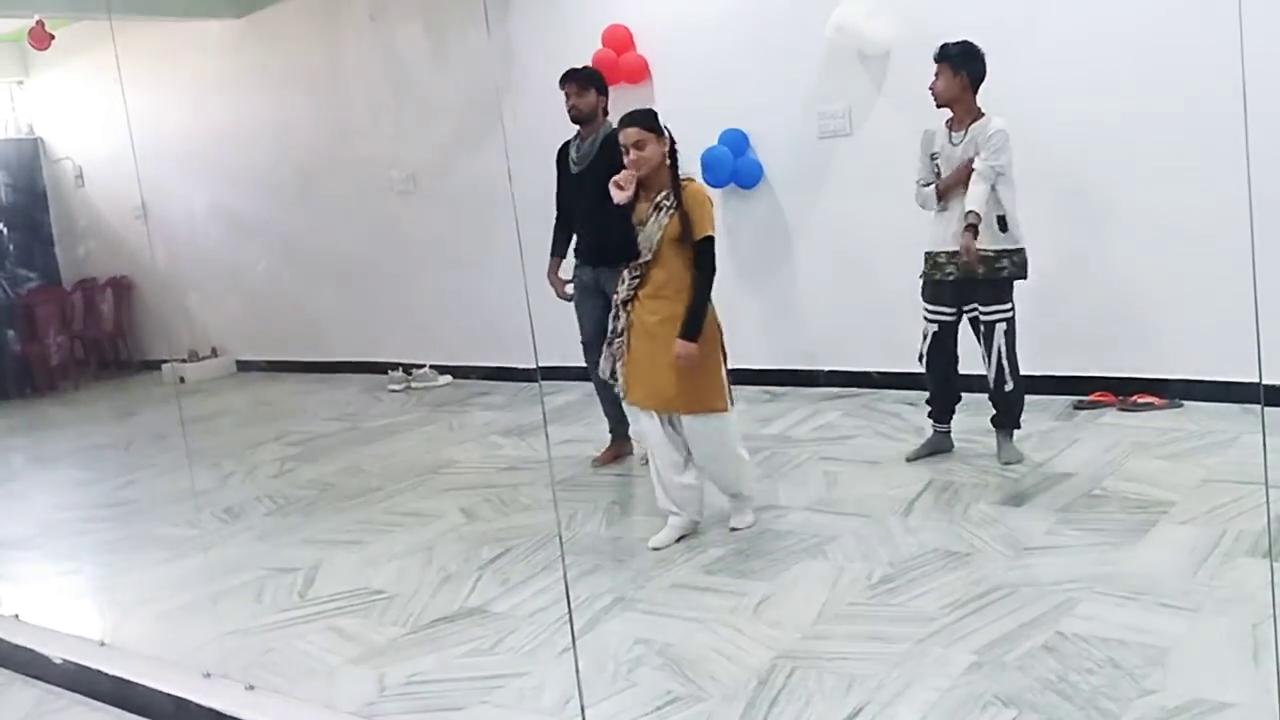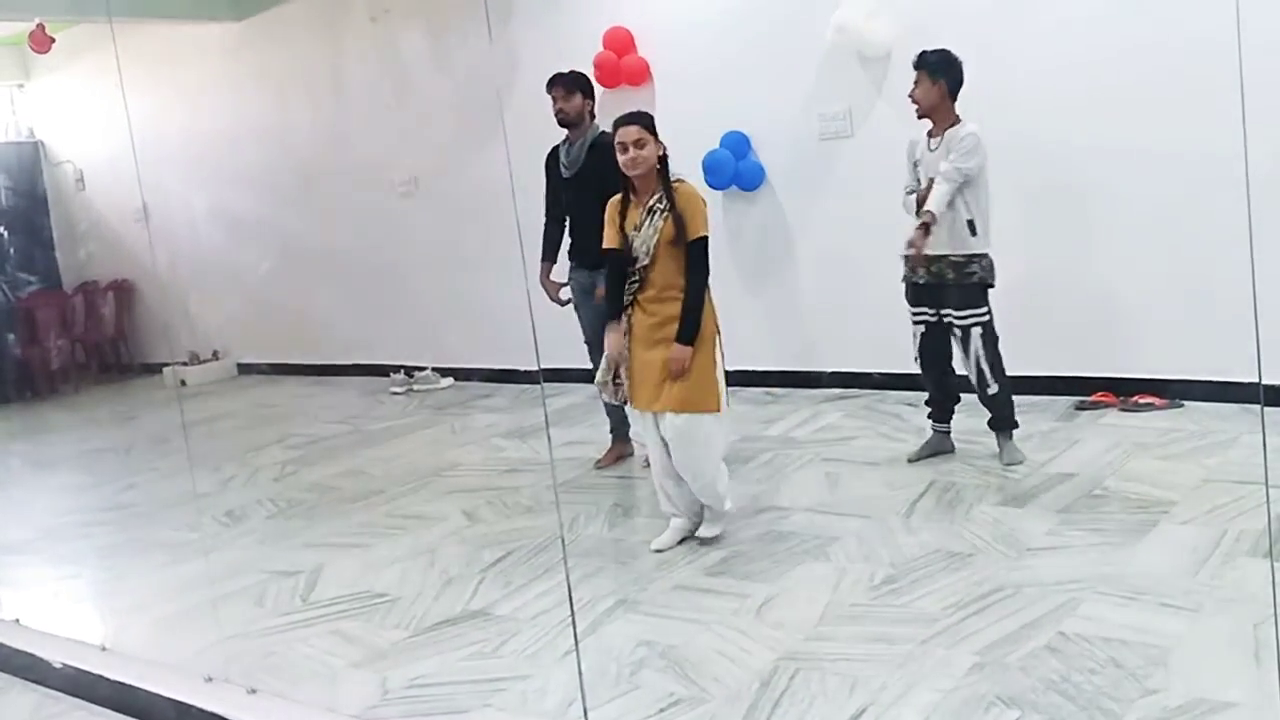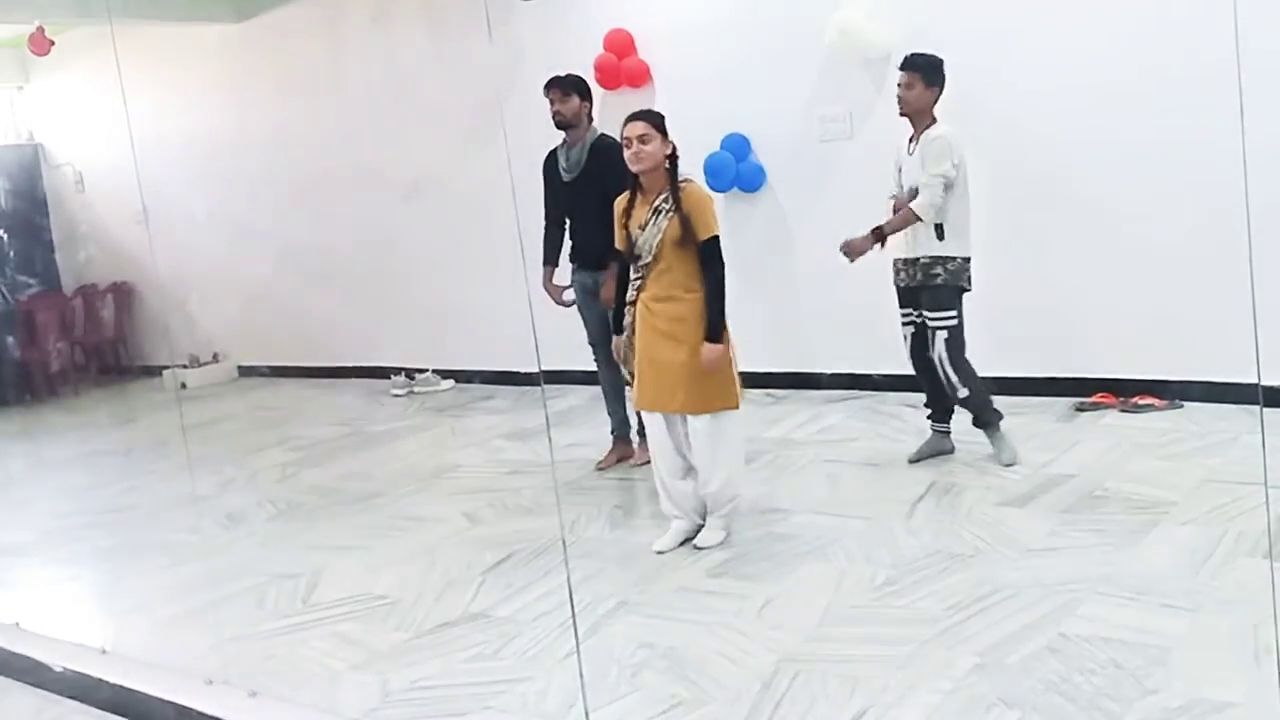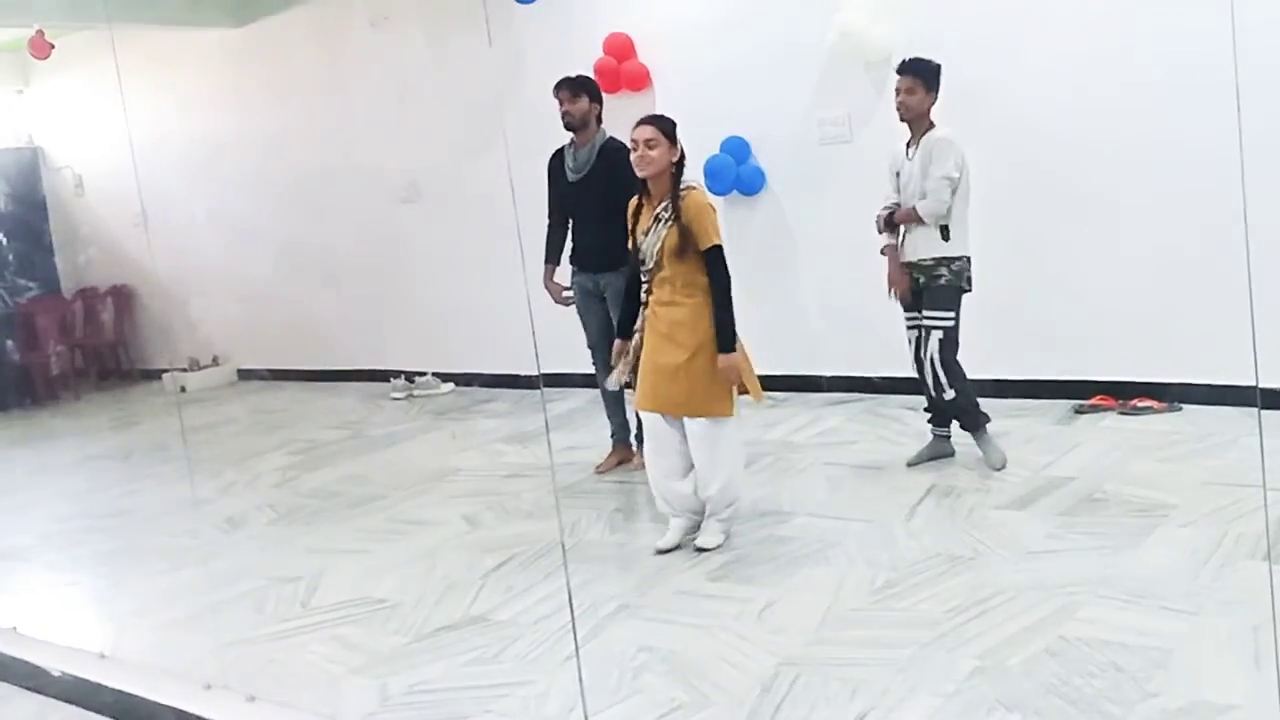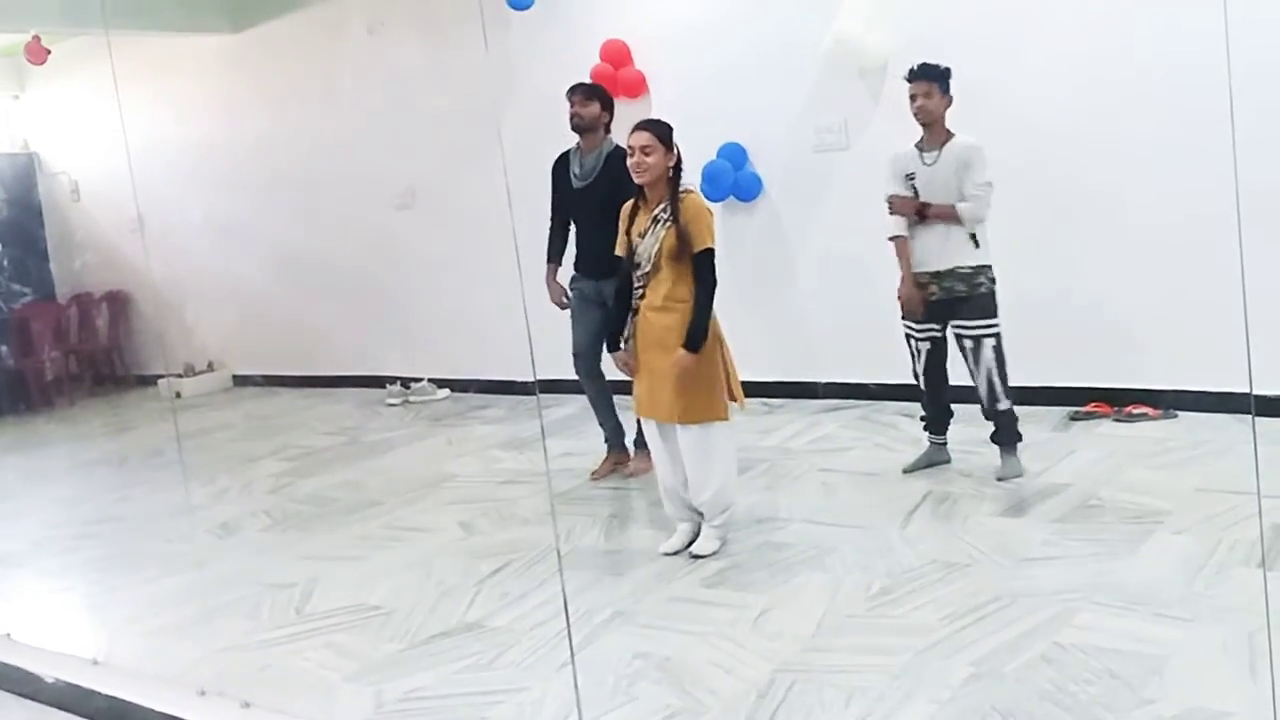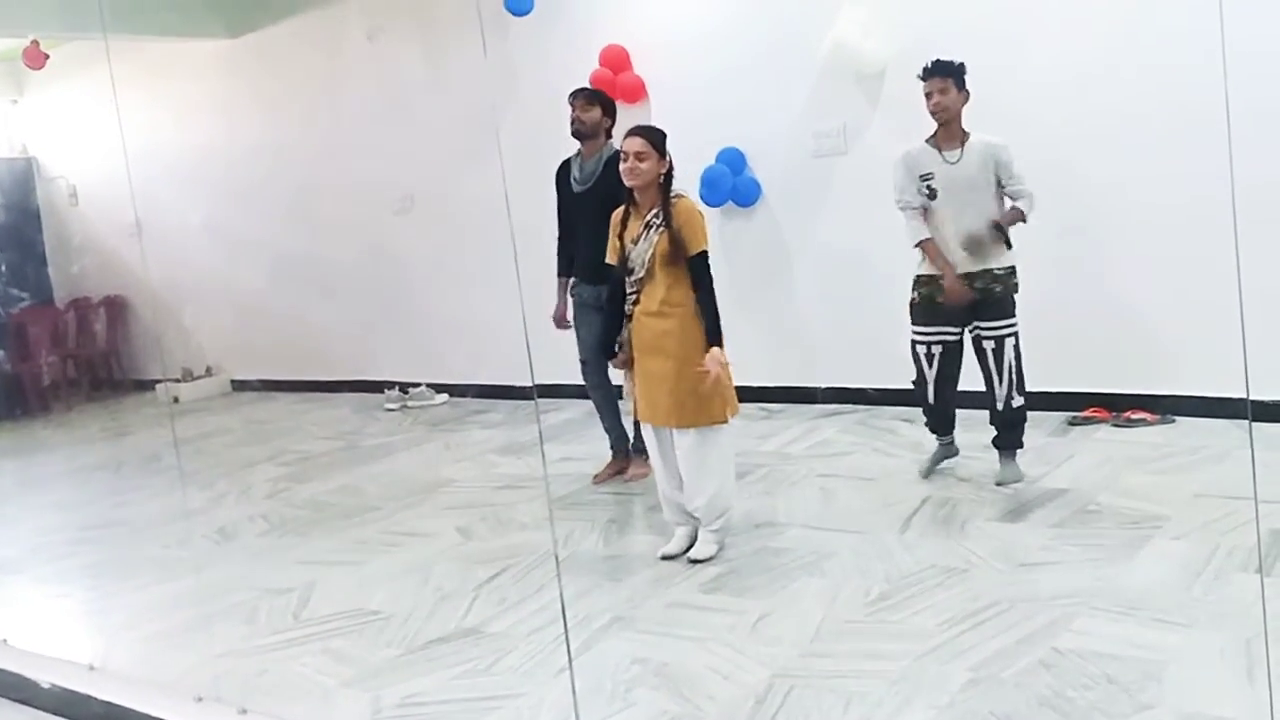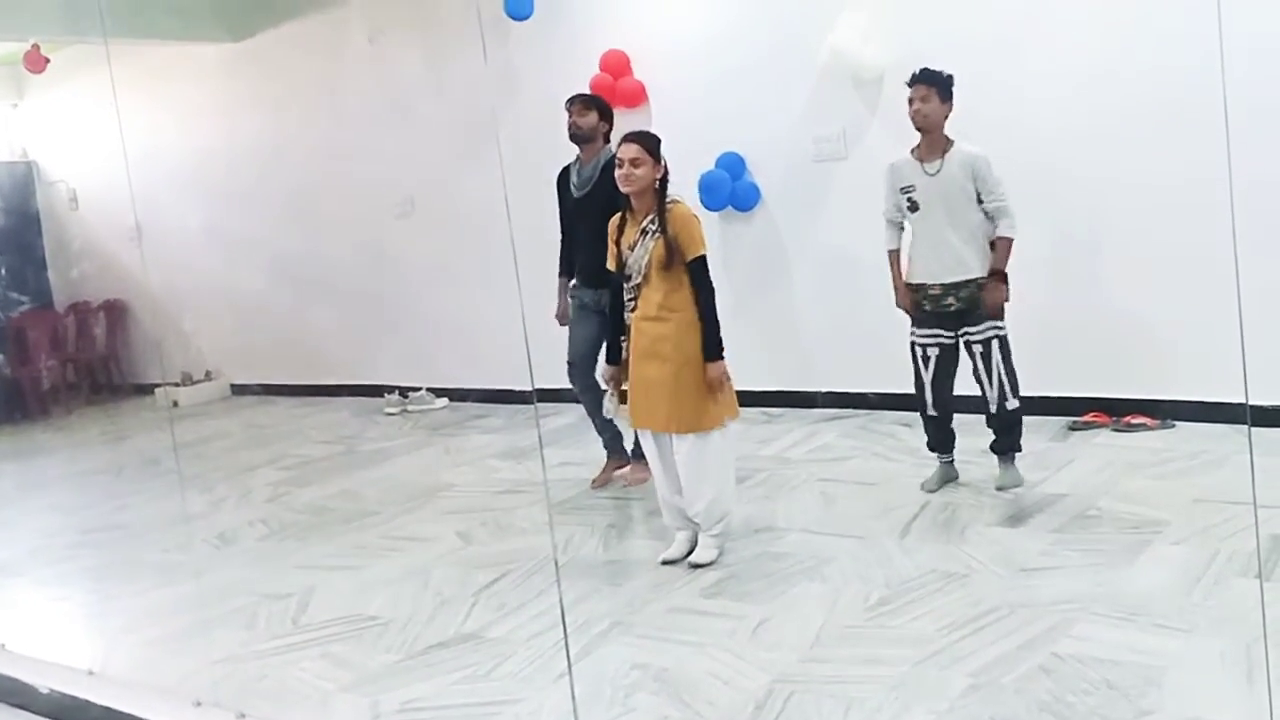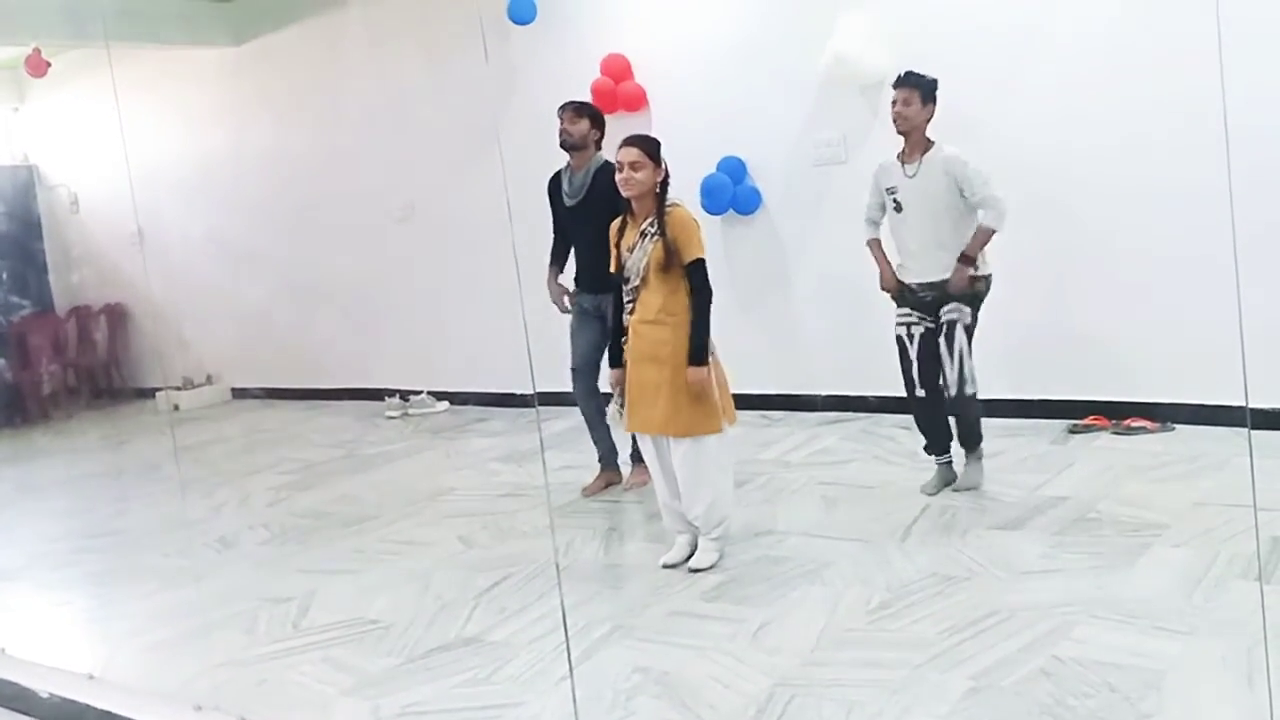
dt=0.3s
person 1, frame 1
left shoulder: (691, 195)
right shoulder: (629, 198)
left elbow: (705, 269)
left wrist: (690, 333)
right wrist: (620, 206)
left hip: (686, 323)
right hip: (643, 327)
left knee: (703, 423)
right knee: (655, 427)
left ankle: (741, 493)
right ankle: (681, 512)
person 1, frame 2
left shoulder: (684, 197)
right shoulder: (617, 208)
left elbow: (699, 271)
right elbow: (615, 273)
left wrist: (685, 337)
right wrist: (613, 325)
left hip: (686, 327)
right hip: (642, 330)
left knee: (687, 426)
right knee: (655, 430)
left ankle: (714, 506)
right ankle: (682, 514)
person 1, frame 3
left shoulder: (691, 196)
right shoulder: (625, 205)
left elbow: (714, 268)
left wrist: (716, 334)
right wrist: (619, 329)
left hip: (693, 324)
right hip: (649, 328)
left knee: (706, 425)
right knee: (663, 429)
left ankle: (718, 514)
right ankle: (684, 515)
person 1, frame 4
left shoulder: (693, 204)
right shoulder: (637, 207)
left elbow: (719, 276)
left wrist: (728, 344)
right wrist: (624, 332)
left hip: (697, 330)
right hip: (657, 331)
left knee: (707, 427)
right knee: (659, 429)
left ankle: (717, 516)
right ankle: (682, 514)
person 1, frame 5
left shoulder: (691, 207)
right shoulder: (630, 212)
left elbow: (706, 280)
right elbow: (626, 280)
left wrist: (693, 344)
right wrist: (616, 340)
left hip: (687, 335)
right hip: (647, 336)
left knee: (700, 432)
right knee: (661, 435)
left ankle: (714, 522)
right ankle: (686, 518)
person 1, frame 6
left shoulder: (682, 212)
right shoulder: (621, 219)
left elbow: (703, 282)
right elbow: (618, 287)
left wrist: (714, 343)
right wrist: (615, 344)
left hip: (684, 337)
right hip: (644, 342)
left knee: (697, 434)
right knee: (659, 437)
left ankle: (711, 526)
right ankle: (683, 523)
person 1, frame 7
left shoulder: (678, 216)
right shoulder: (618, 225)
left elbow: (704, 288)
right elbow: (617, 295)
left wrist: (714, 353)
right wrist: (613, 357)
left hip: (684, 343)
right hip: (643, 347)
left knee: (697, 440)
right knee: (658, 443)
left ankle: (711, 531)
right ankle: (683, 528)
person 1, frame 8
left shoulder: (677, 220)
right shoulder: (619, 229)
left elbow: (701, 291)
right elbow: (620, 298)
left wrist: (698, 357)
right wrist: (616, 360)
left hip: (681, 348)
right hip: (641, 351)
left knee: (694, 444)
right knee: (656, 446)
left ankle: (710, 536)
right ankle: (683, 532)
person 2, frame 1
left shoulder: (993, 132)
right shoulder: (932, 138)
left elbow: (981, 184)
left wrist: (970, 231)
right wrist: (949, 183)
left hip: (989, 258)
right hip: (940, 258)
left knee: (999, 351)
right knee: (936, 350)
left ankle: (1005, 434)
right ankle: (940, 431)
person 2, frame 2
left shoulder: (967, 137)
right shoulder: (916, 146)
left elbow: (946, 187)
left wrist: (923, 232)
right wrist: (923, 196)
left hip: (962, 262)
right hip: (923, 265)
left knee: (980, 352)
right knee: (930, 352)
left ankle: (1004, 434)
right ankle: (941, 432)
person 2, frame 3
left shoulder: (942, 139)
right shoulder: (904, 147)
left elbow: (929, 203)
left wrist: (873, 237)
right wrist: (903, 203)
left hip: (943, 262)
right hip: (910, 263)
left knee: (944, 352)
right knee: (921, 354)
left ankle: (993, 428)
right ankle: (941, 432)
person 2, frame 4
left shoulder: (943, 143)
right shoulder: (900, 154)
left elbow: (935, 205)
right elbow: (893, 209)
left wrist: (891, 220)
right wrist: (894, 263)
left hip: (944, 265)
right hip: (912, 269)
left knee: (938, 356)
right knee: (923, 359)
left ankle: (979, 431)
right ankle: (941, 435)
person 2, frame 5
left shoulder: (969, 150)
right shoulder: (901, 161)
left elbow: (976, 209)
right elbow: (897, 222)
left wrist: (920, 208)
right wrist: (906, 279)
left hip: (970, 275)
right hip: (921, 279)
left knee: (987, 365)
right knee: (927, 367)
left ankle: (1009, 449)
right ankle: (937, 443)
person 2, frame 6
left shoulder: (991, 150)
right shoulder: (912, 160)
left elbow: (1024, 199)
right elbow: (915, 224)
left wrist: (996, 228)
right wrist: (946, 273)
left hip: (991, 278)
right hip: (935, 281)
left knee: (1003, 369)
right knee: (931, 372)
left ankle: (1008, 454)
right ankle: (945, 440)
person 2, frame 7
left shoulder: (973, 162)
right shoulder: (898, 170)
left elbow: (1002, 220)
right elbow: (893, 227)
left wrist: (999, 276)
right wrist: (897, 279)
left hip: (976, 289)
right hip: (926, 293)
left knee: (997, 381)
right knee: (931, 386)
left ankle: (1007, 459)
right ankle: (944, 460)
person 2, frame 8
left shoulder: (950, 162)
right shoulder: (885, 171)
left elbow: (993, 209)
right elbow: (871, 221)
left wrist: (967, 261)
right wrist: (883, 266)
left hip: (958, 282)
right hip: (911, 287)
left knee: (954, 372)
right knee: (918, 380)
left ankle: (972, 454)
right ankle: (942, 463)
person 3, frame 1
left shoulder: (620, 147)
right shoulder: (565, 153)
left wrist: (632, 269)
right wrist: (554, 268)
left hip: (622, 268)
right hip: (586, 270)
right knee: (594, 353)
right ankle: (619, 436)
person 3, frame 2
left shoulder: (608, 149)
right shoulder: (554, 158)
right wrist: (546, 271)
right hip: (581, 271)
right knee: (598, 353)
right ankle: (620, 438)
person 3, frame 3
left shoulder: (608, 150)
right shoulder: (553, 161)
right elbow: (554, 222)
right wrist: (548, 275)
right hip: (583, 273)
right knee: (603, 355)
left ankle: (646, 437)
right ankle: (621, 439)
person 3, frame 4
left shoulder: (616, 154)
right shoulder: (558, 161)
left elbow: (634, 215)
right elbow: (557, 220)
right wrist: (549, 274)
left hip: (620, 272)
right hip: (584, 276)
right knee: (602, 359)
left ankle: (645, 440)
right ankle: (621, 443)
person 3, frame 5
left shoulder: (622, 162)
right shoulder: (563, 165)
right elbow: (559, 223)
right wrist: (551, 276)
left hip: (623, 278)
right hip: (585, 281)
right knee: (584, 362)
left ankle: (643, 447)
right ankle: (615, 446)
person 3, frame 6
left shoulder: (621, 166)
right shoulder: (565, 172)
right elbow: (566, 235)
right wrist: (561, 294)
right hip: (586, 287)
right knee: (592, 370)
left ankle: (641, 452)
right ankle: (619, 452)
person 3, frame 7
left shoulder: (619, 171)
right shoulder: (566, 177)
right wrist: (562, 289)
right hip: (585, 291)
right knee: (579, 370)
left ankle: (642, 456)
right ankle: (616, 451)
person 3, frame 8
left shoulder: (612, 177)
right shoulder: (557, 184)
right wrist: (553, 275)
right hip: (585, 297)
right knee: (582, 380)
left ankle: (641, 460)
right ankle: (608, 466)
